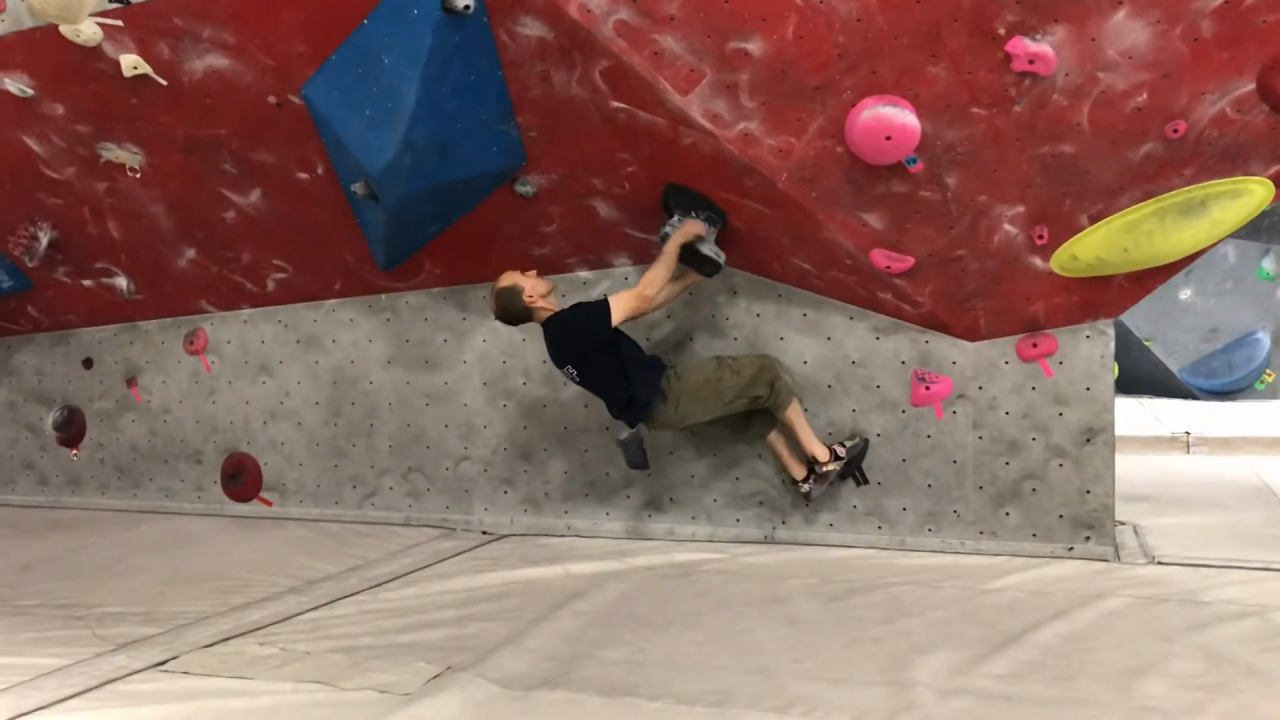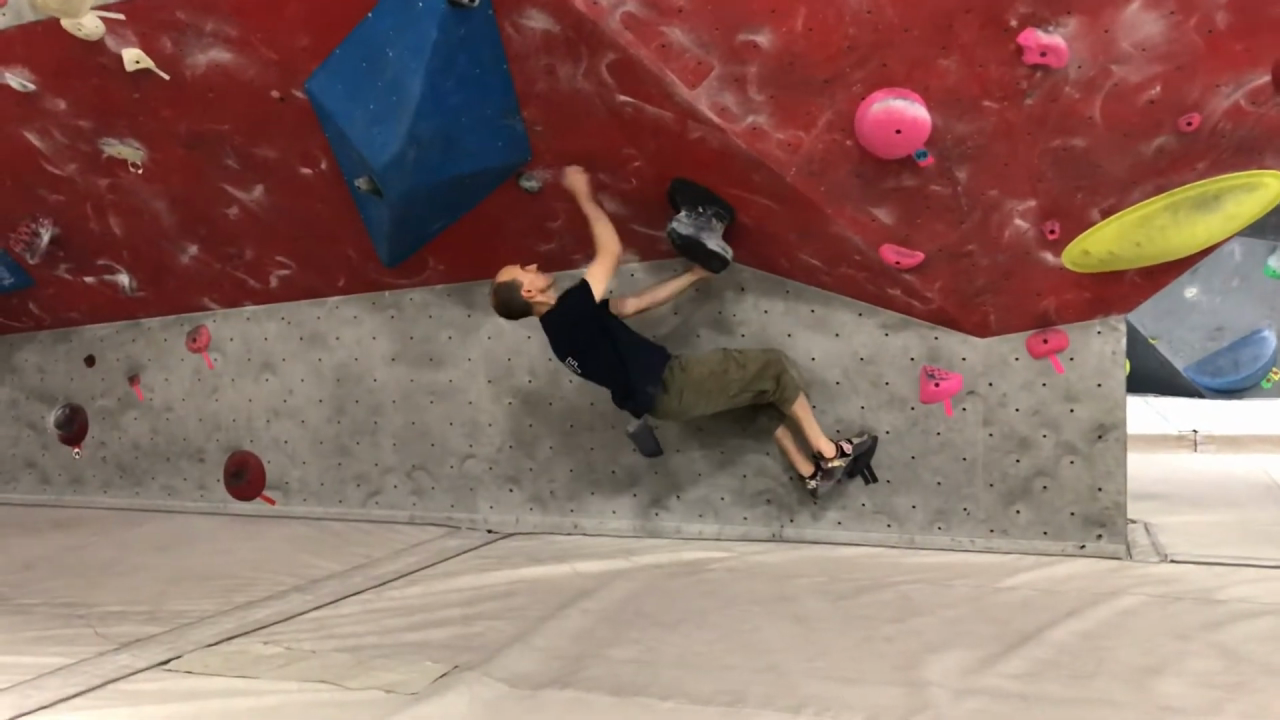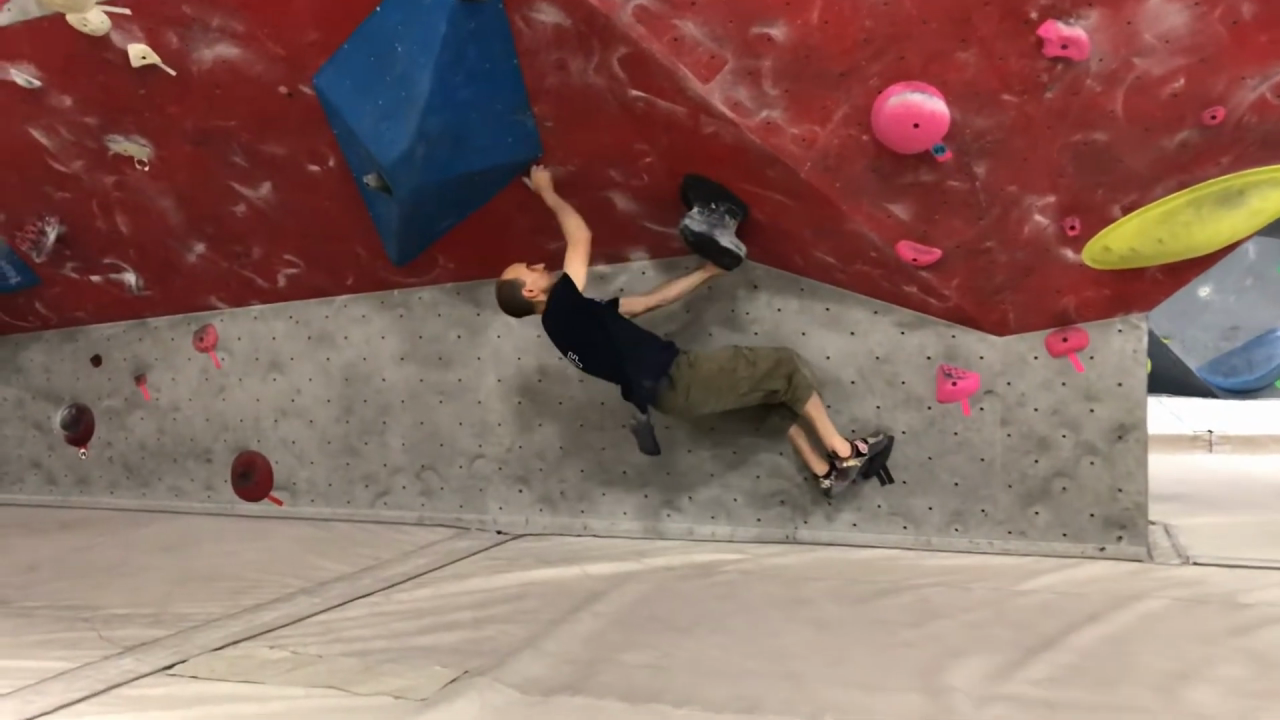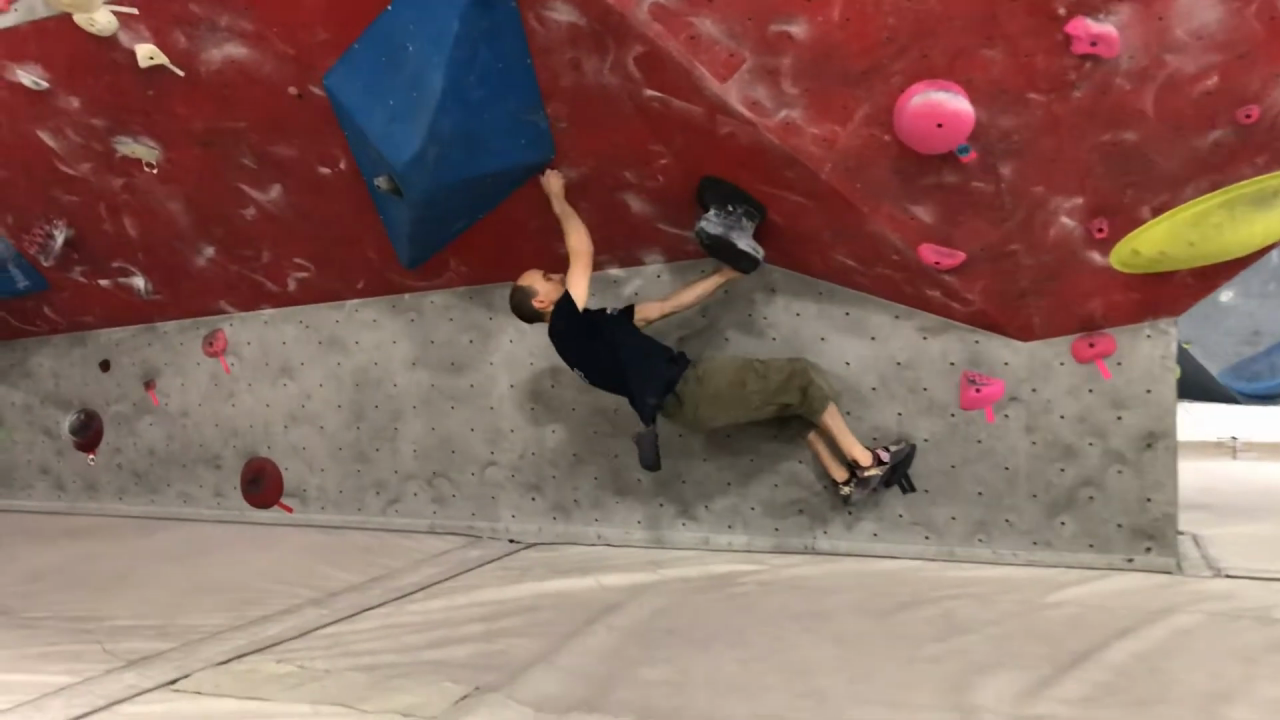
dt=0.2s
person 1, frame 1
left shoulder: (565, 330)
right shoulder: (572, 324)
left elbow: (635, 305)
right elbow: (642, 297)
left wrist: (689, 278)
right wrist: (677, 239)
left hip: (654, 403)
right hip: (663, 396)
left knee: (757, 395)
right knee: (767, 373)
left ankle: (802, 475)
right ankle: (820, 455)
person 1, frame 2
left shoulder: (566, 321)
right shoulder: (568, 313)
left elbow: (637, 303)
right elbow: (610, 252)
left wrist: (695, 274)
right wrist: (583, 195)
left hip: (660, 392)
right hip: (669, 387)
left knee: (763, 386)
right knee: (774, 367)
left ankle: (811, 472)
right ankle: (827, 451)
person 1, frame 3
left shoulder: (571, 316)
right shoulder: (562, 309)
left elbow: (649, 301)
right elbow: (582, 239)
left wrist: (707, 272)
right wrist: (547, 192)
left hip: (670, 386)
right hip: (677, 381)
left knee: (776, 385)
right knee: (786, 367)
left ankle: (825, 471)
right ankle: (842, 450)
person 1, frame 4
left shoulder: (588, 324)
right shoulder: (568, 326)
left elbow: (663, 307)
right elbow: (583, 252)
left wrist: (723, 276)
right wrist: (557, 198)
left hip: (685, 391)
right hip: (688, 395)
left knee: (793, 392)
right knee: (801, 377)
left ankle: (845, 478)
right ankle: (863, 459)
